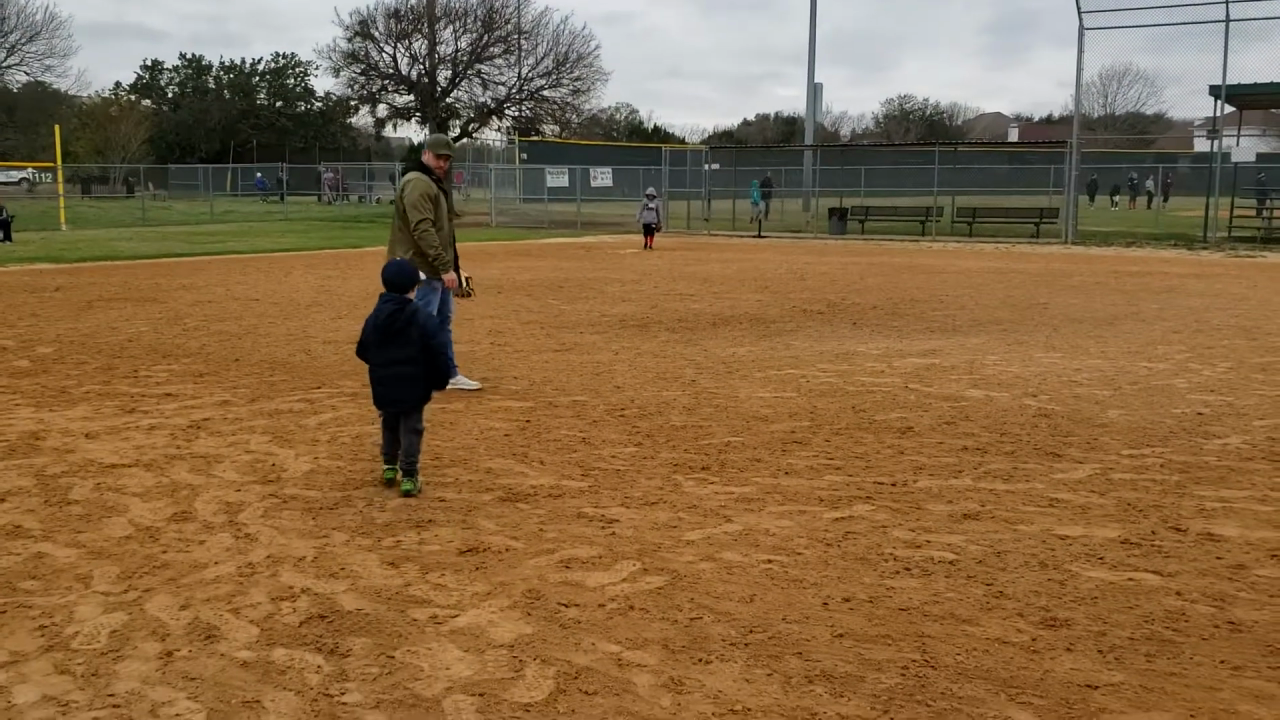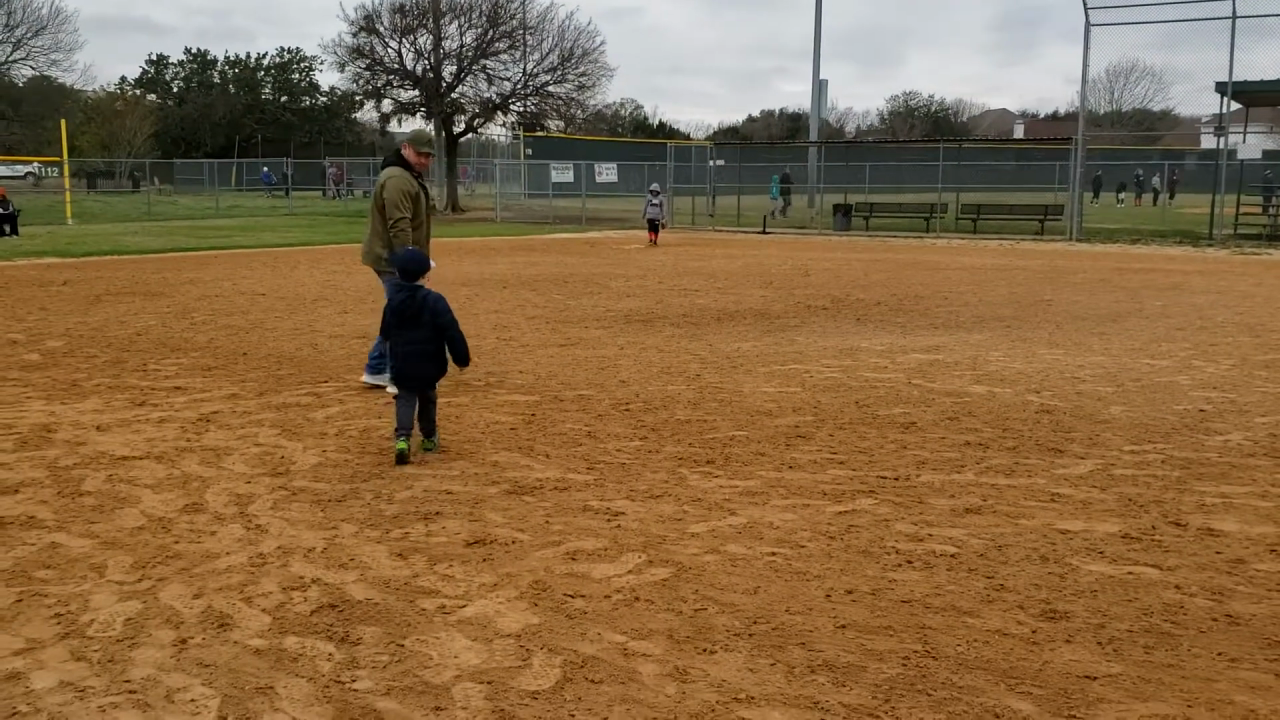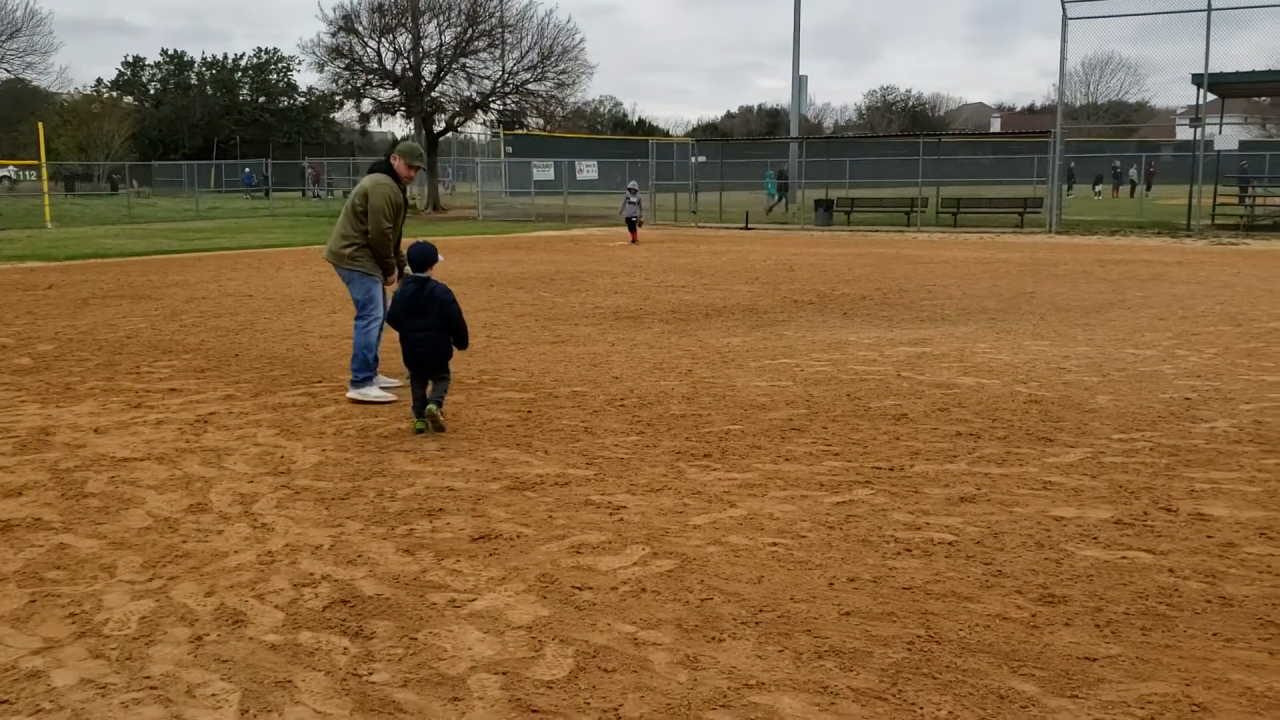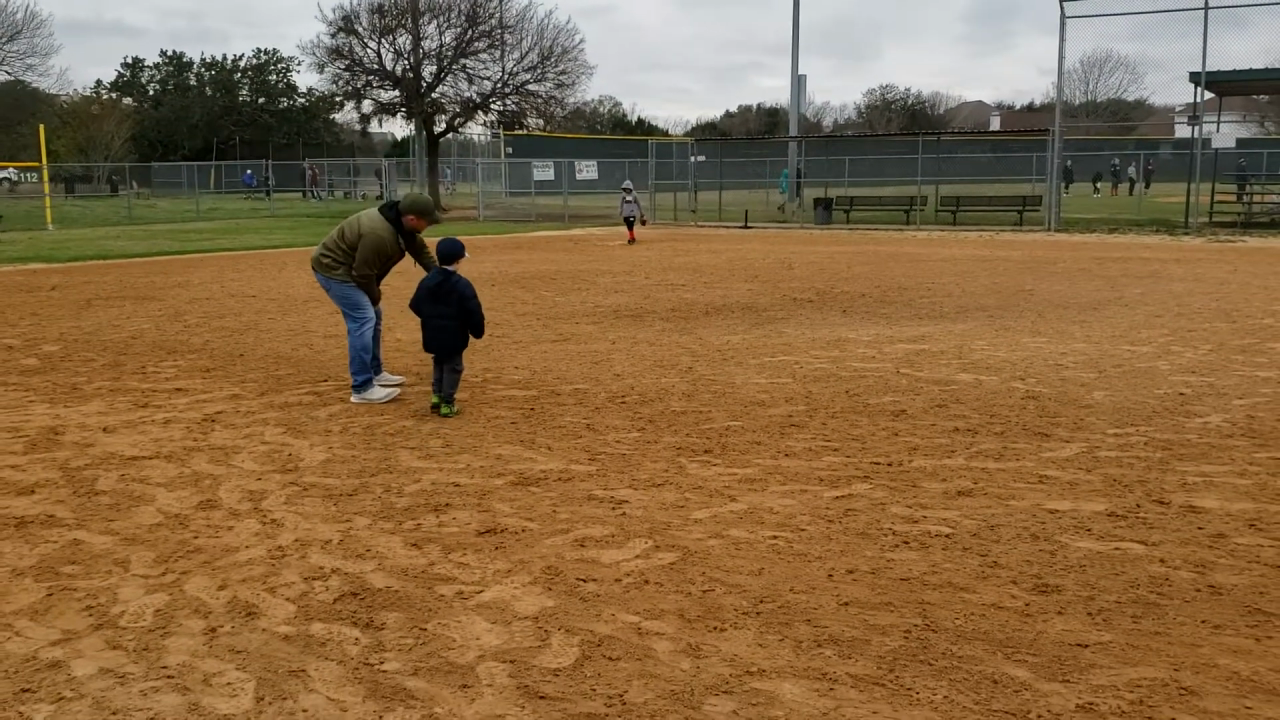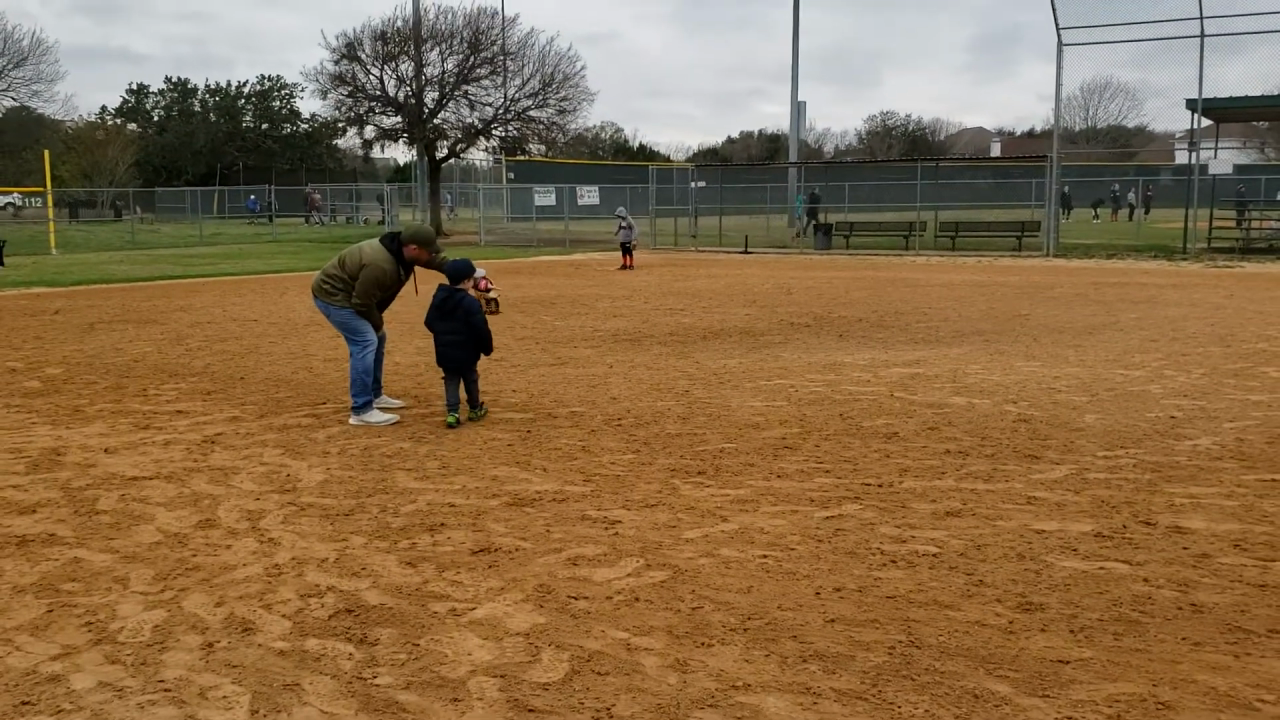
dt=0.5s
person 1, frame 1
left shoulder: (435, 182)
right shoulder: (417, 183)
right elbow: (422, 230)
left wrist: (450, 266)
right wrist: (444, 267)
left hip: (436, 265)
right hip: (423, 265)
left knee: (443, 318)
left ankle: (447, 374)
person 1, frame 2
left shoulder: (409, 177)
right shoulder: (398, 179)
right elbow: (399, 229)
left hip: (392, 260)
right hip: (394, 261)
left ankle: (375, 371)
person 1, frame 3
left shoulder: (389, 184)
right shoulder: (383, 186)
left elbow: (390, 234)
right elbow: (380, 234)
left wrist: (401, 264)
right wrist: (390, 270)
left hip: (357, 258)
right hip: (357, 259)
left knee: (374, 315)
right knee: (371, 317)
left ankle: (367, 375)
right ankle: (361, 384)
person 1, frame 4
left shoulder: (400, 224)
right shoulder: (377, 234)
left elbow: (420, 251)
right elbow: (363, 274)
right wrist: (375, 297)
left hip: (345, 269)
right hip: (333, 269)
left knee: (372, 316)
right knee: (365, 318)
left ankle: (373, 373)
right ankle: (362, 389)
person 1, frame 5
left shoulder: (402, 249)
right shoulder: (380, 265)
left elbow: (438, 261)
right elbow: (362, 303)
right wrist: (377, 324)
left hip: (346, 296)
right hip: (332, 296)
left knee: (376, 339)
right knee: (366, 342)
left ankle: (374, 396)
right ankle: (361, 411)
person 2, frame 1
left shoulder: (374, 318)
right shoulder: (423, 318)
left elbow: (363, 352)
right elbow: (439, 354)
right wrist: (439, 382)
left hip: (383, 388)
right hip: (414, 387)
left knee: (390, 423)
right knee: (411, 428)
left ankle: (390, 465)
right ankle: (408, 476)
person 2, frame 2
left shoulder: (392, 302)
right shoulder: (434, 301)
left elbow: (385, 333)
right elbow: (452, 333)
right wrist: (462, 359)
left hip: (402, 366)
right hip: (429, 364)
left knee: (405, 401)
right knee: (427, 399)
left ankle: (403, 440)
right ankle: (429, 437)
person 2, frame 3
left shoulder: (401, 293)
right shoulder: (441, 291)
left elbow: (392, 320)
right elbow: (456, 320)
right wrist: (461, 342)
left hip: (411, 349)
right hip: (437, 348)
left knee: (418, 381)
right knee: (441, 377)
left ankle: (420, 418)
right ankle: (434, 406)
person 2, frame 4
left shoulder: (427, 281)
right shoulder: (463, 285)
left elbow: (415, 305)
right elbow: (474, 312)
right wrist: (477, 331)
left hip: (432, 335)
right hip: (454, 336)
left knee: (439, 363)
right knee: (453, 367)
left ankle: (437, 396)
right ankle: (447, 403)
person 2, frame 5
left shoulder: (438, 298)
right shoulder: (470, 302)
left elbow: (430, 323)
right elbow: (481, 328)
right wrist: (487, 348)
left hip: (444, 351)
right hip: (465, 351)
left knee: (451, 380)
right knee: (470, 378)
left ankle: (452, 412)
right ankle: (475, 409)
